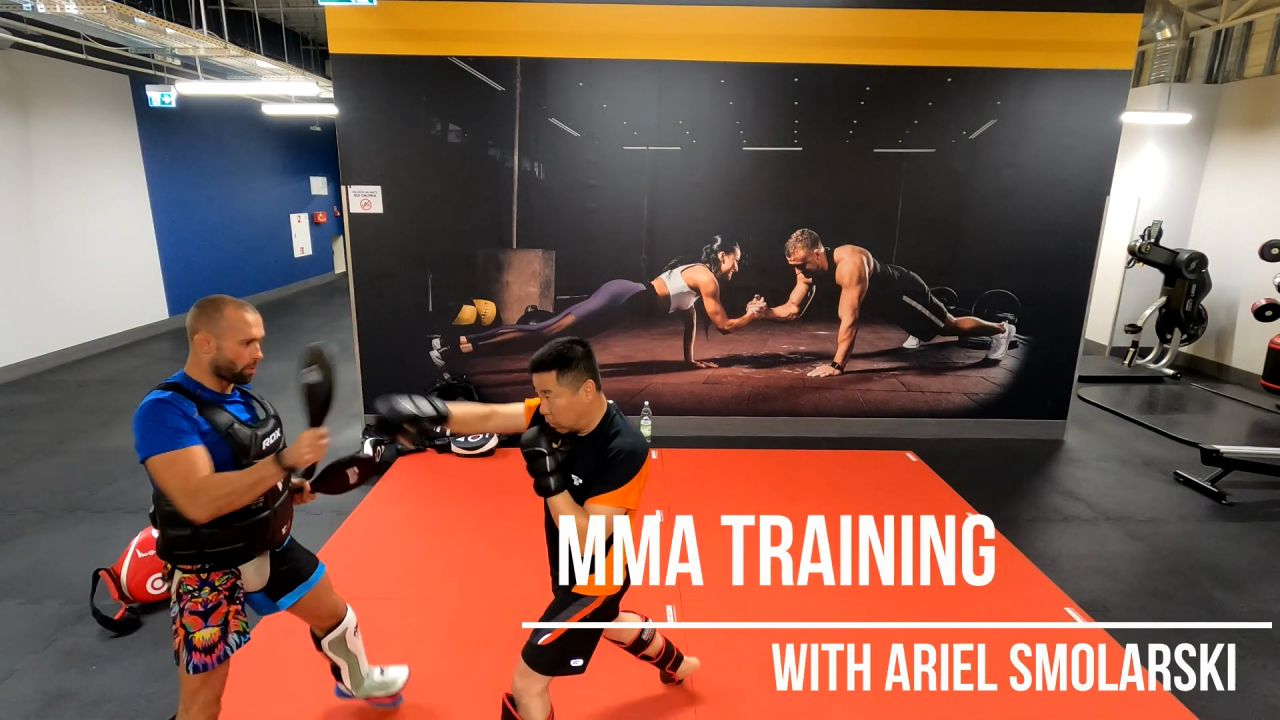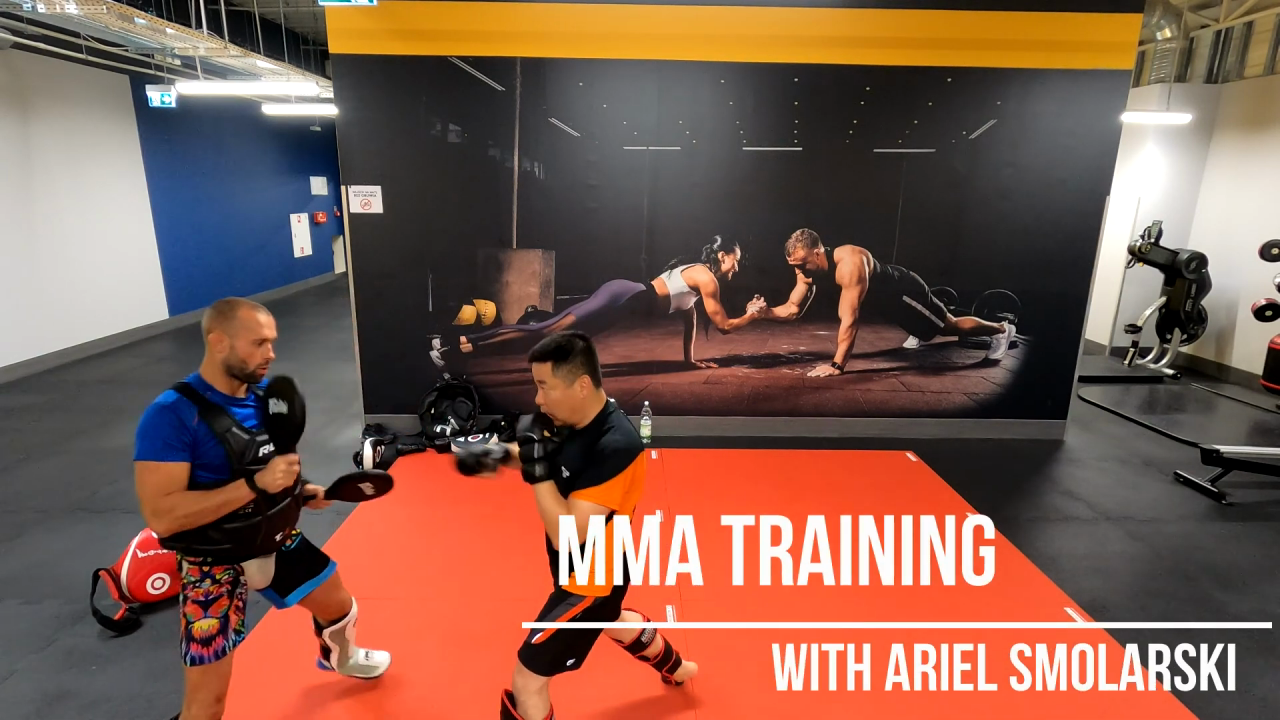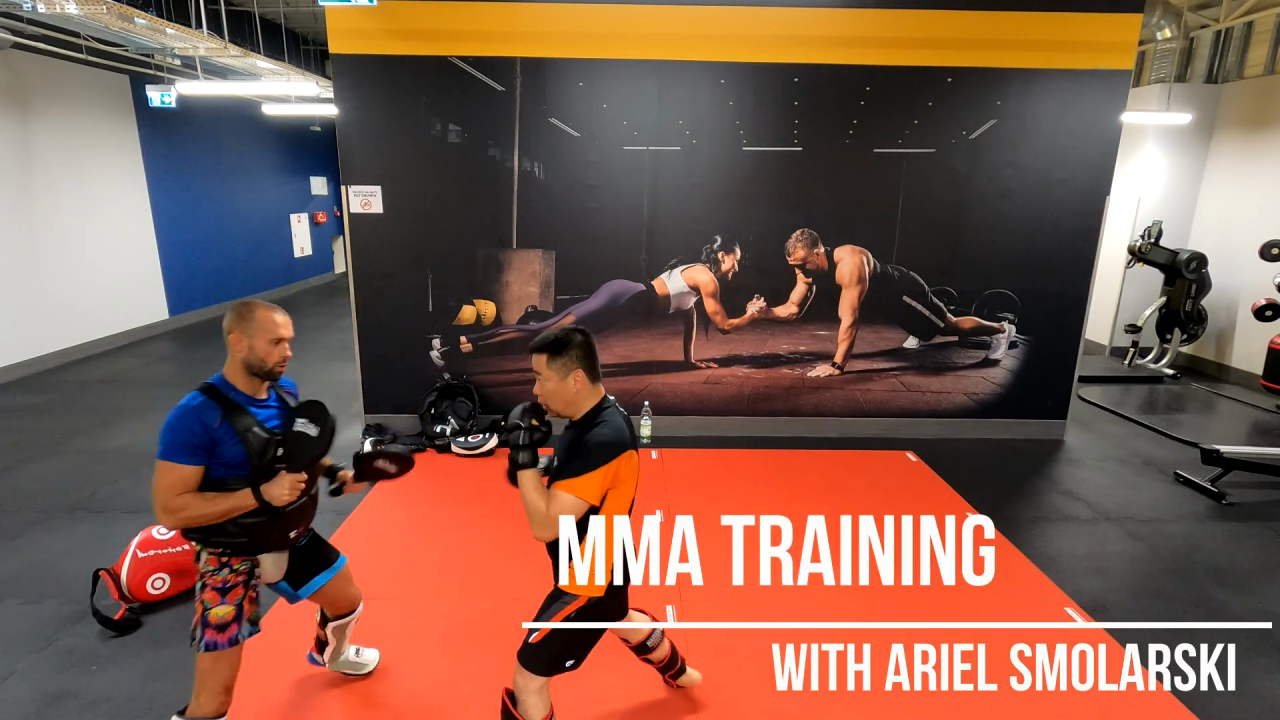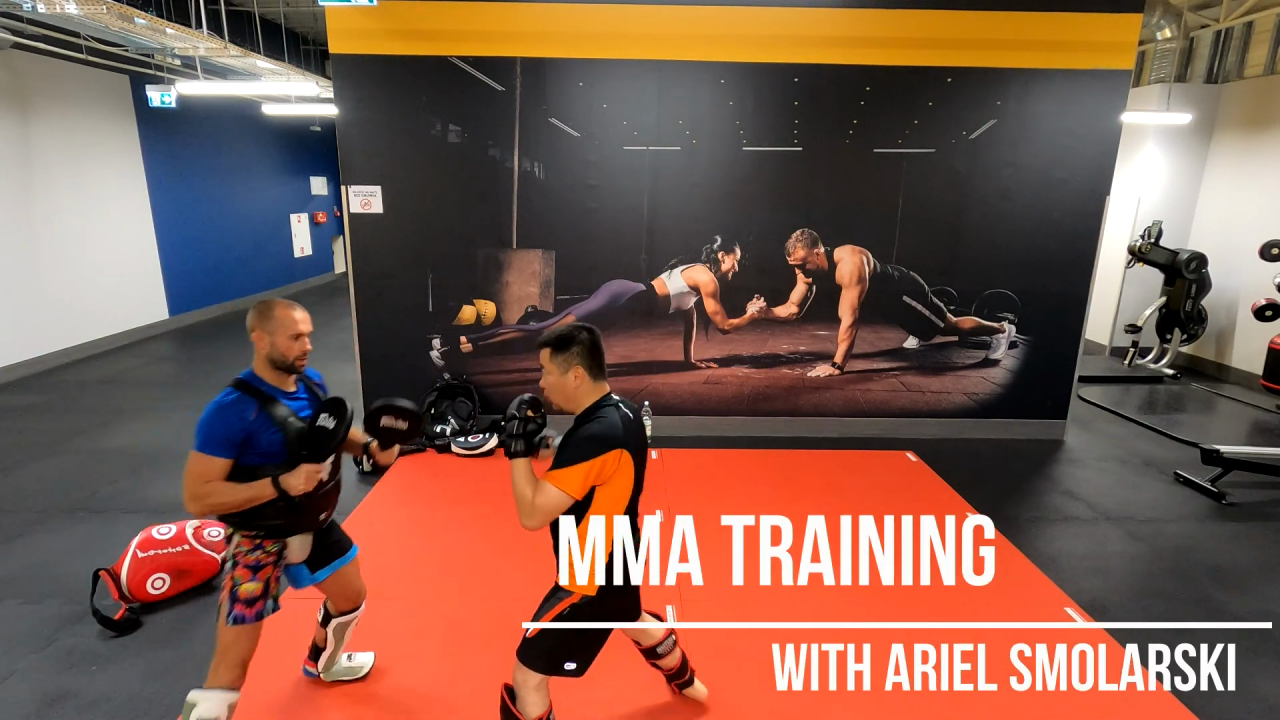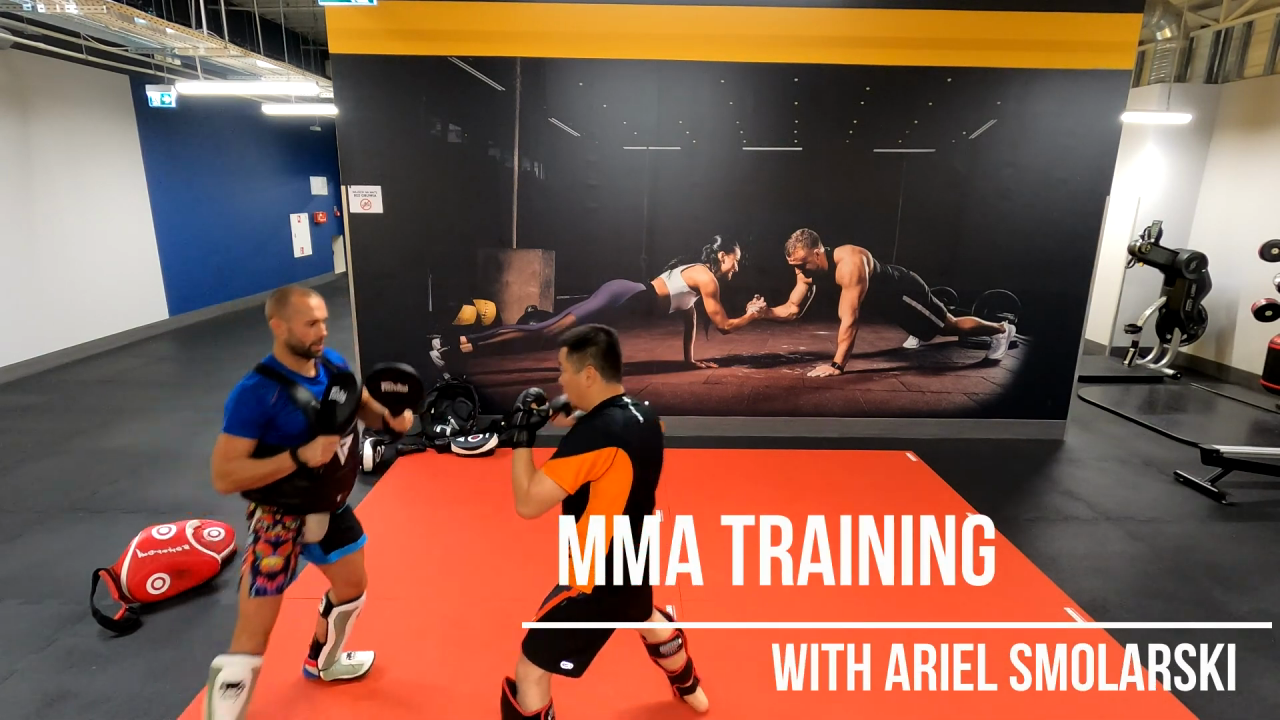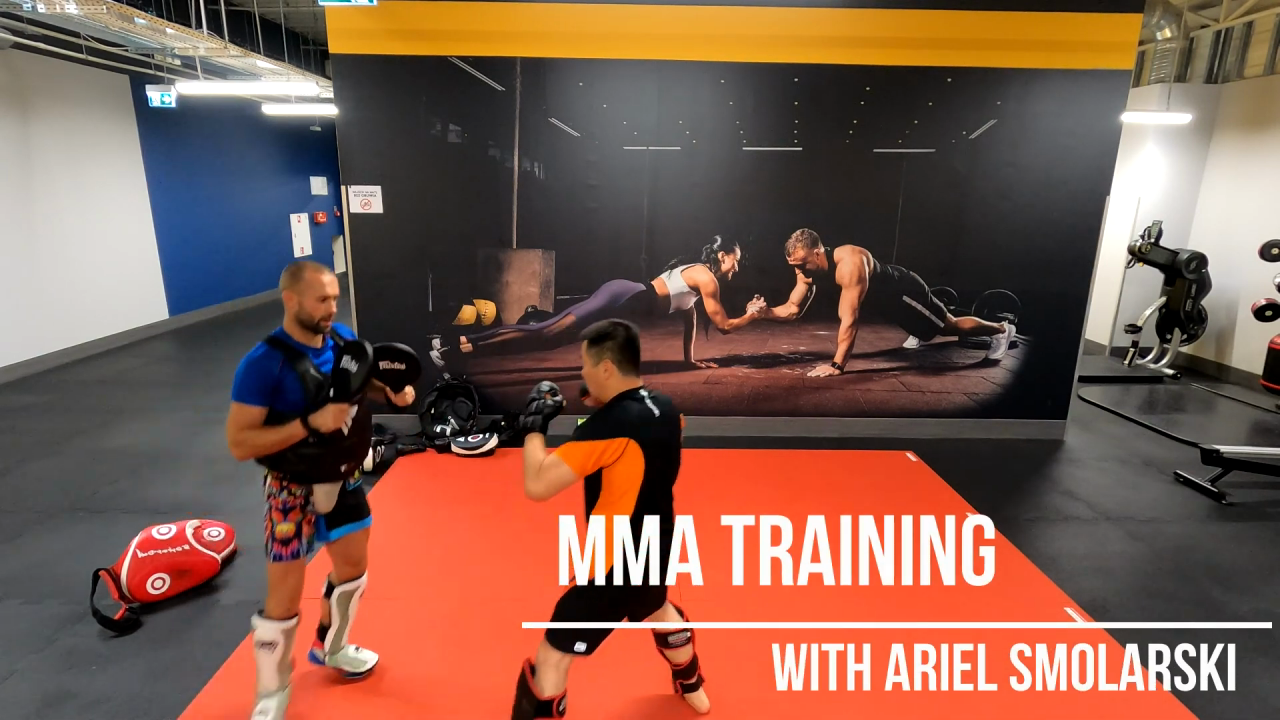
dt=0.1s
person 1, frame 1
left shoulder: (240, 392)
right shoulder: (162, 412)
right elbow: (201, 503)
left wrist: (289, 485)
right wrist: (285, 460)
left hip: (269, 547)
right hip: (208, 573)
left knee: (333, 613)
left ankle: (357, 681)
person 1, frame 2
left shoulder: (260, 394)
right shoulder: (169, 416)
right elbow: (161, 514)
left wrist: (303, 489)
right wrist: (256, 485)
left hip: (279, 545)
right hip: (214, 570)
left knee: (338, 605)
left ankle: (341, 659)
person 1, frame 3
left shoulder: (285, 392)
right shoulder: (195, 417)
right elbow: (170, 510)
left wrist: (332, 471)
right wrist: (261, 495)
left hip: (293, 539)
right hip: (233, 560)
left knee: (347, 600)
left ankle: (330, 653)
person 1, frame 4
left shoulder: (312, 380)
right shoulder: (232, 411)
right elbow: (197, 499)
left wrist: (368, 446)
right wrist: (279, 485)
left hip: (314, 525)
right hip: (258, 542)
left knee: (351, 596)
right knee: (228, 672)
left ankle: (322, 660)
person 1, frame 5
left shoulder: (331, 362)
right shoulder: (256, 394)
left elbow: (358, 402)
right elbow: (225, 476)
left wrist: (388, 415)
right wrist: (300, 457)
left hip: (329, 506)
right hip: (279, 519)
left knee: (351, 587)
right knee: (251, 639)
left ankle: (323, 660)
person 1, frame 6
left shoulder: (343, 337)
right shoulder: (262, 364)
left elbow: (368, 378)
right elbow: (240, 445)
left wrist: (395, 392)
right wrist: (310, 423)
left hip: (345, 477)
right hip: (293, 489)
left knee: (352, 568)
right knee: (284, 598)
left ankle: (329, 647)
person 2, frame 1
left shoulder: (625, 451)
right shoulder: (559, 414)
left elbow: (585, 542)
right elbow: (490, 417)
left wrist: (550, 481)
right wrist: (433, 413)
left hip: (593, 581)
right hip: (574, 570)
left knee: (528, 681)
right knee: (609, 623)
right ankle: (676, 663)
person 2, frame 2
left shoulder: (616, 448)
right shoulder: (576, 417)
left elbow: (571, 537)
right elbow: (549, 460)
left wrist: (538, 472)
right wrist: (501, 455)
left hip: (589, 580)
right hip: (598, 568)
left knee: (527, 680)
right knee: (611, 620)
right ankle: (673, 666)
person 2, frame 3
left shoulder: (601, 440)
right shoulder: (594, 415)
left elbow: (545, 527)
left wrist: (523, 458)
right wrist: (530, 464)
left hip: (589, 580)
right hip: (608, 568)
left knee: (527, 680)
right knee: (618, 620)
right ankle: (677, 671)
person 2, frame 4
left shoulder: (593, 439)
right shoulder: (622, 413)
left elbow: (532, 515)
left wrist: (518, 445)
right wrist: (567, 438)
left hip: (594, 580)
right hip: (625, 563)
left knee: (527, 678)
right knee: (635, 622)
right ankle: (686, 682)
person 2, frame 5
left shoulder: (593, 434)
right shoulder: (643, 415)
left elbow: (528, 505)
left wrist: (522, 434)
left hip: (597, 577)
left knee: (529, 672)
right knee: (648, 619)
right ankle: (689, 687)
person 2, frame 6
left shoulder: (608, 427)
right shoulder: (665, 407)
left elbow: (538, 485)
left wrist: (534, 422)
right wrist: (607, 401)
left hip: (615, 564)
right hip: (658, 550)
left knee: (549, 659)
right knee: (659, 611)
right ankle: (691, 686)
person 3, frame 1
left shoulder: (694, 272)
right shoulder: (707, 278)
left elbow: (689, 317)
right elbow: (724, 325)
left wrist: (691, 358)
right wrist: (752, 314)
left hip: (622, 295)
right hip: (624, 299)
left knee: (546, 332)
right knee: (546, 335)
left ankle: (457, 343)
right ankle: (458, 347)
person 3, frame 2
left shoulder: (694, 273)
right shoulder: (707, 278)
left elbow: (690, 317)
right elbow: (724, 325)
left wrist: (690, 359)
right wrist: (752, 315)
left hip: (622, 295)
right hip: (624, 299)
left knee: (546, 333)
right knee: (547, 335)
left ankle: (458, 343)
right ankle: (458, 345)
person 3, frame 3
left shoulder: (694, 272)
right shoulder: (707, 278)
left elbow: (689, 318)
right elbow: (724, 325)
left wrist: (690, 359)
right wrist: (752, 315)
left hip: (622, 294)
right hip: (624, 299)
left knee: (545, 332)
right knee: (547, 334)
left ankle: (458, 343)
right ankle: (458, 345)
person 3, frame 4
left shoulder: (695, 272)
right shoulder: (707, 278)
left elbow: (689, 317)
right elbow: (724, 325)
left wrist: (690, 358)
right wrist: (752, 314)
left hip: (622, 295)
right hip: (624, 299)
left knee: (545, 332)
right knee: (545, 334)
left ankle: (457, 343)
right ankle: (458, 345)
person 3, frame 5
left shoulder: (694, 272)
right shoulder: (707, 278)
left elbow: (689, 318)
right elbow: (724, 325)
left wrist: (690, 359)
right wrist: (752, 314)
left hip: (622, 294)
right hip: (624, 299)
left knee: (547, 332)
right knee: (546, 335)
left ankle: (458, 343)
right ankle: (458, 345)
person 3, frame 6
left shoulder: (695, 272)
right shoulder: (707, 278)
left elbow: (689, 316)
right elbow: (724, 325)
left wrist: (690, 359)
right wrist: (752, 315)
left hip: (622, 296)
right hip: (623, 300)
left knee: (545, 334)
right knee: (545, 335)
left ankle: (458, 342)
right ankle: (457, 347)
person 4, frame 1
left shoulder: (850, 264)
right shoulder: (808, 269)
left elbow: (849, 318)
right elbow: (793, 309)
left wrist: (837, 365)
right wrist: (765, 312)
left hip: (904, 290)
right hip: (885, 294)
left knee: (949, 326)
left ankle: (1001, 330)
right ankle: (919, 334)
person 4, frame 2
left shoulder: (849, 264)
right shoulder: (808, 268)
left elbow: (849, 319)
right elbow: (793, 309)
left wrist: (837, 365)
right wrist: (765, 313)
left hip: (904, 290)
right hip: (886, 294)
left knee: (949, 326)
left ankle: (1001, 330)
right ankle: (919, 334)
person 4, frame 3
left shoulder: (849, 264)
right shoulder: (808, 269)
left elbow: (849, 319)
right elbow: (793, 309)
left wrist: (837, 365)
right wrist: (765, 313)
left hip: (904, 290)
right hip: (885, 294)
left knee: (948, 327)
left ankle: (1001, 330)
right ankle: (919, 334)
person 4, frame 4
left shoulder: (849, 264)
right shoulder: (808, 268)
left elbow: (849, 318)
right elbow: (793, 309)
left wrist: (837, 365)
right wrist: (765, 312)
left hip: (904, 289)
right hip: (886, 294)
left knee: (949, 326)
left ankle: (1001, 330)
right ankle: (918, 335)
person 4, frame 5
left shoulder: (850, 263)
right shoulder: (808, 268)
left elbow: (849, 318)
right elbow: (793, 309)
left wrist: (837, 365)
right wrist: (765, 313)
left hip: (904, 290)
right hip: (886, 293)
left knee: (949, 327)
left ankle: (1001, 330)
right ankle: (918, 335)
person 4, frame 6
left shoulder: (849, 264)
right shoulder: (808, 268)
left elbow: (849, 318)
right elbow: (793, 309)
left wrist: (837, 365)
right wrist: (765, 312)
left hip: (904, 289)
right hip: (886, 293)
left knee: (949, 326)
left ankle: (1001, 330)
right ankle: (919, 335)
